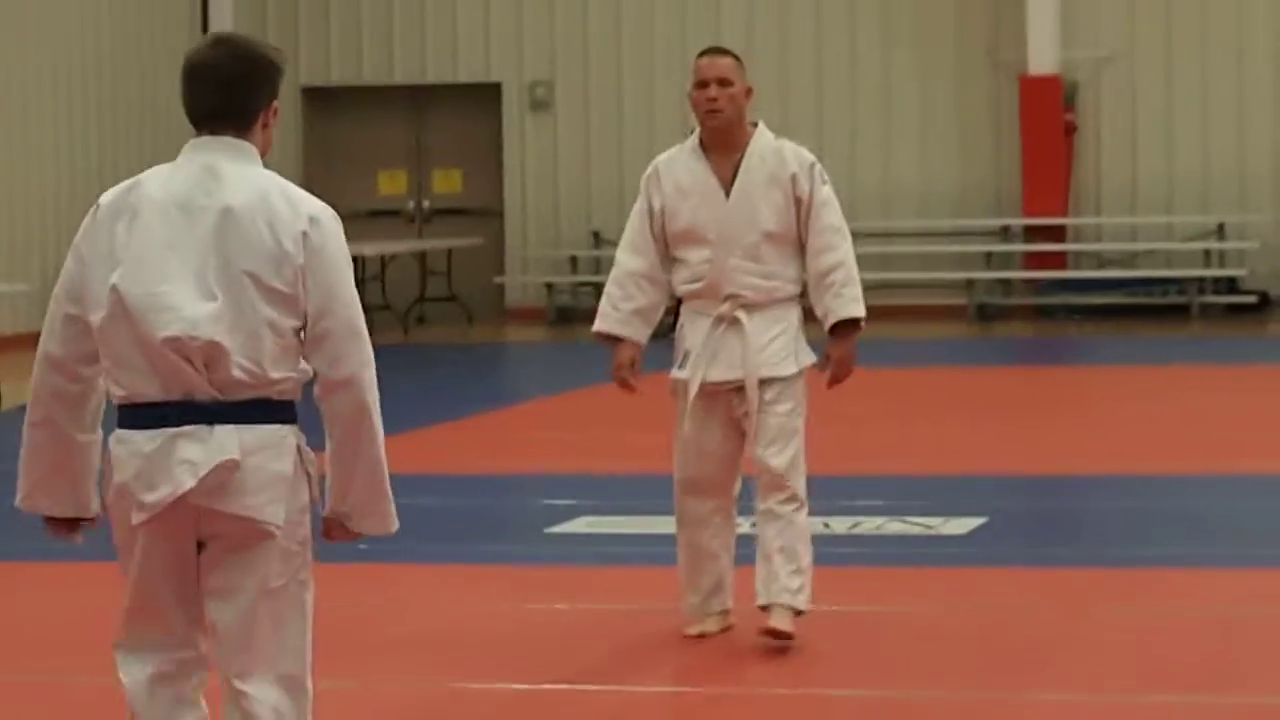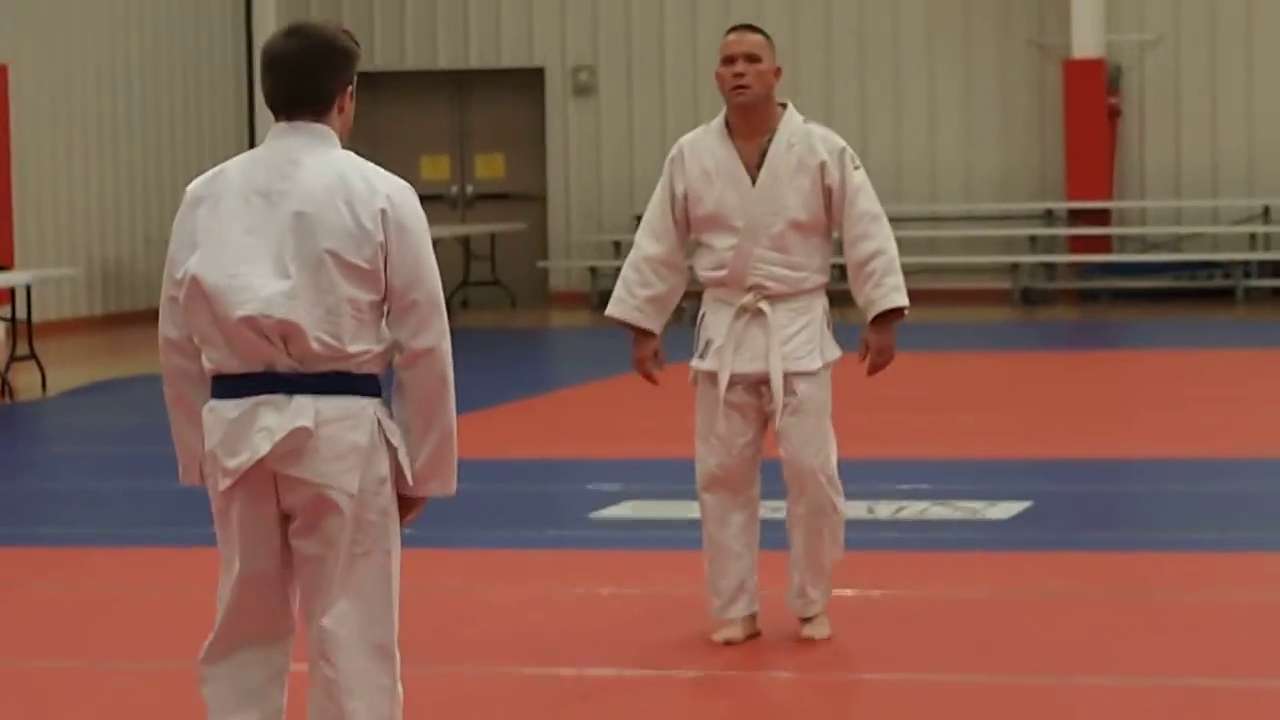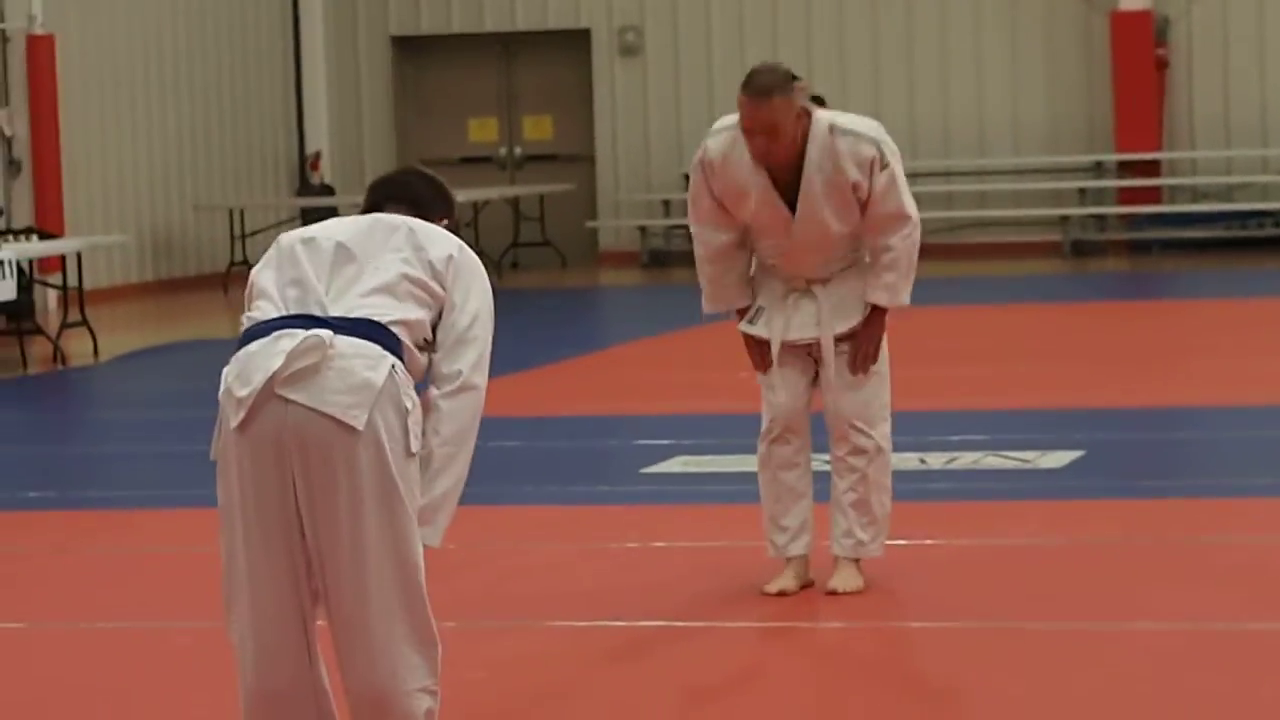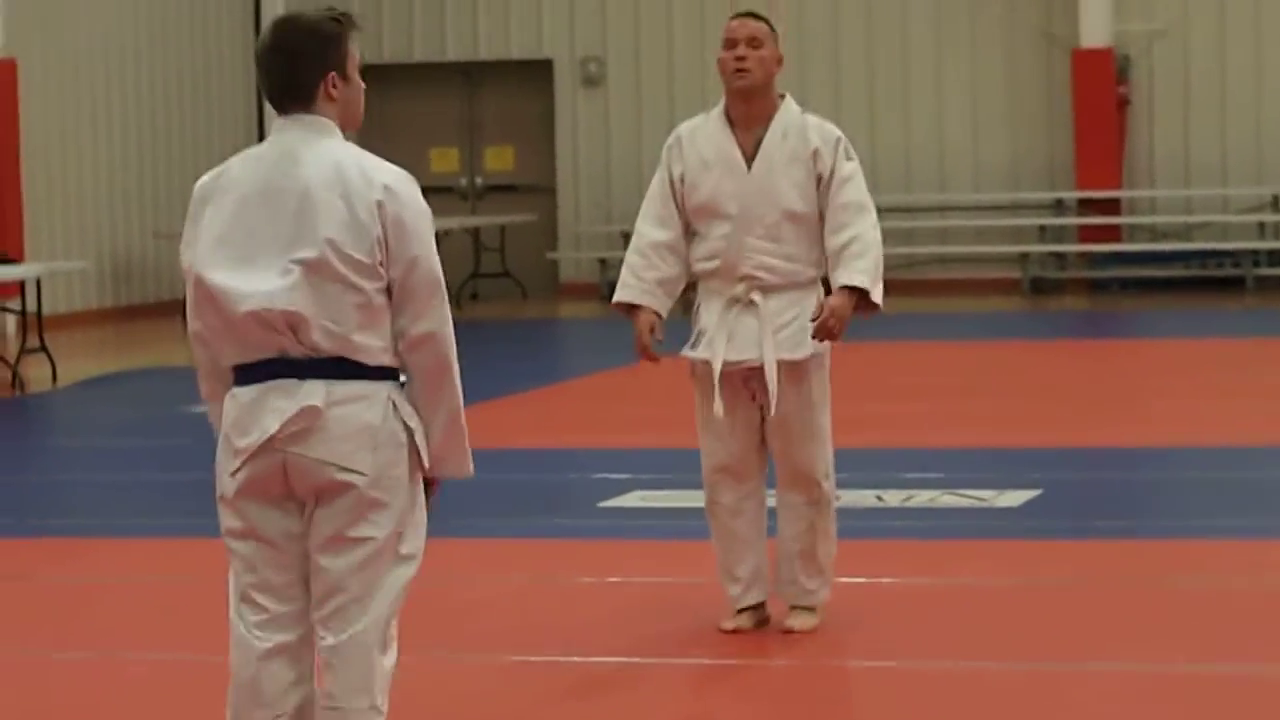
dt=1s
person 1, frame 1
left shoulder: (118, 207)
right shoulder: (301, 215)
left elbow: (63, 360)
right elbow: (345, 371)
left wrist: (55, 483)
right wrist: (356, 498)
left hip: (146, 457)
right hip: (255, 460)
left knee: (156, 657)
person 1, frame 2
left shoulder: (206, 193)
right shoulder: (381, 195)
left elbow: (178, 340)
right elbow: (422, 344)
left wrist: (200, 452)
right wrist: (421, 466)
left hip: (239, 431)
right hip: (341, 433)
left knee: (243, 632)
right knee: (352, 638)
person 1, frame 3
left shoulder: (292, 242)
right shoulder: (454, 254)
right elbow: (459, 390)
right wrist: (423, 516)
left hip: (254, 384)
right hip: (357, 388)
left knee: (266, 608)
right knee: (384, 608)
person 1, frame 4
left shoulder: (214, 190)
right shoulder: (380, 186)
left elbow: (204, 333)
right elbow: (426, 331)
right wrist: (440, 447)
left hip: (255, 425)
right hip: (356, 423)
left knee: (263, 621)
right knee: (355, 626)
person 2, frame 1
left shoulder: (794, 165)
right shoulder: (665, 174)
left elbow: (829, 253)
right elbow: (639, 263)
left wrist: (842, 332)
right wrist: (625, 339)
left hip: (773, 341)
right hip: (701, 342)
left knee: (779, 476)
right knee: (700, 482)
left ankle: (782, 604)
right ankle: (708, 604)
person 2, frame 2
left shoulder: (823, 149)
right shoulder: (689, 155)
left elbow: (867, 235)
right elbow: (659, 246)
left wrist: (881, 318)
right wrist: (644, 328)
left hip: (797, 330)
right hip: (723, 331)
left knee: (812, 473)
right knee: (721, 477)
left ankle: (812, 604)
right ankle: (735, 609)
person 2, frame 3
left shoulder: (861, 146)
right shoulder: (716, 154)
left elbow: (895, 231)
right elbow: (716, 242)
left wrist: (877, 317)
right wrist: (744, 315)
left hip: (848, 297)
right hip: (778, 300)
left knee: (858, 425)
right knee: (781, 426)
left ankle: (851, 552)
right ankle: (792, 554)
person 2, frame 4
left shoulder: (819, 139)
right shoulder: (687, 143)
left elbow: (854, 227)
right elbow: (659, 234)
left wrist: (848, 294)
right wrist: (644, 307)
left hip: (794, 323)
right hip: (718, 325)
left knee: (804, 469)
right knee: (727, 470)
left ankle: (805, 595)
right ankle: (747, 597)
